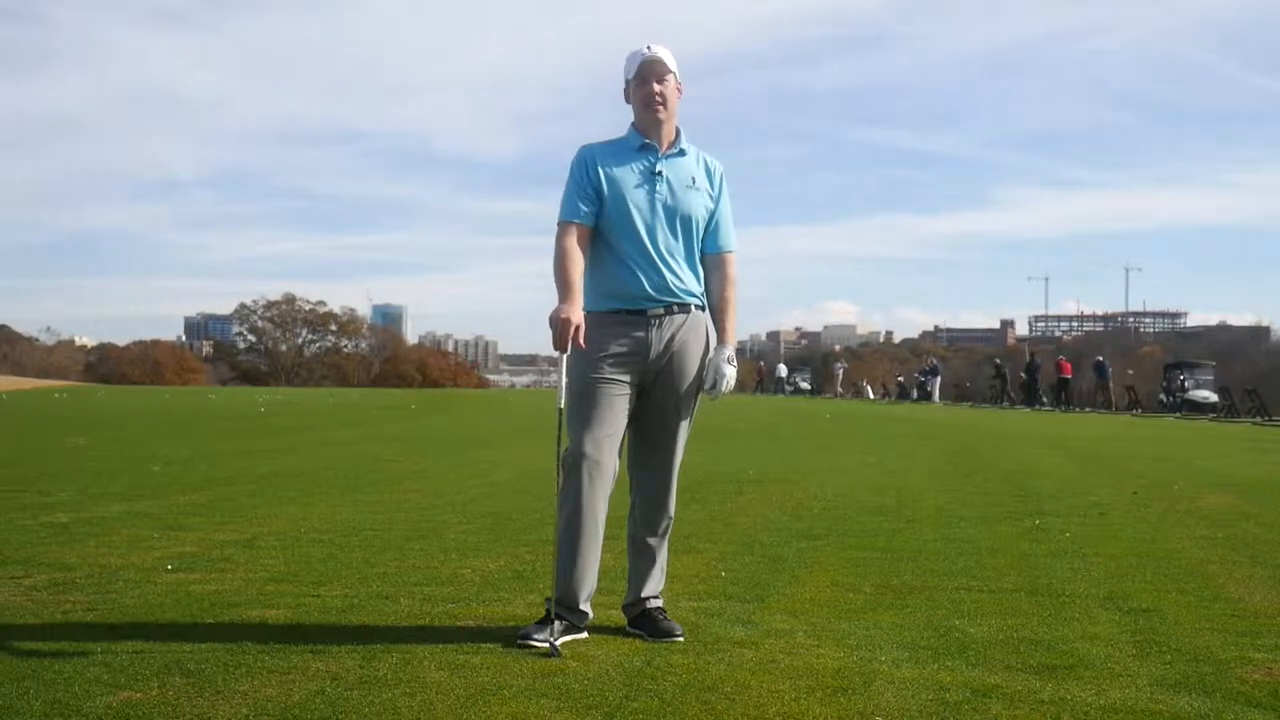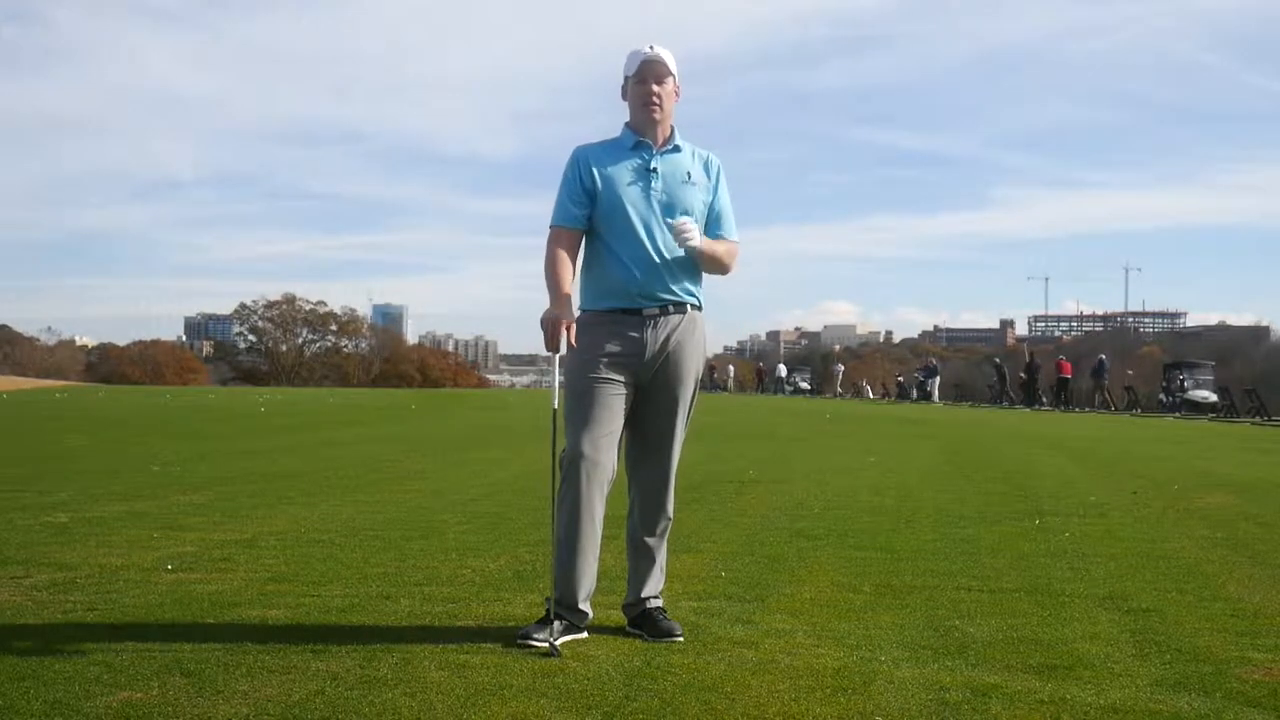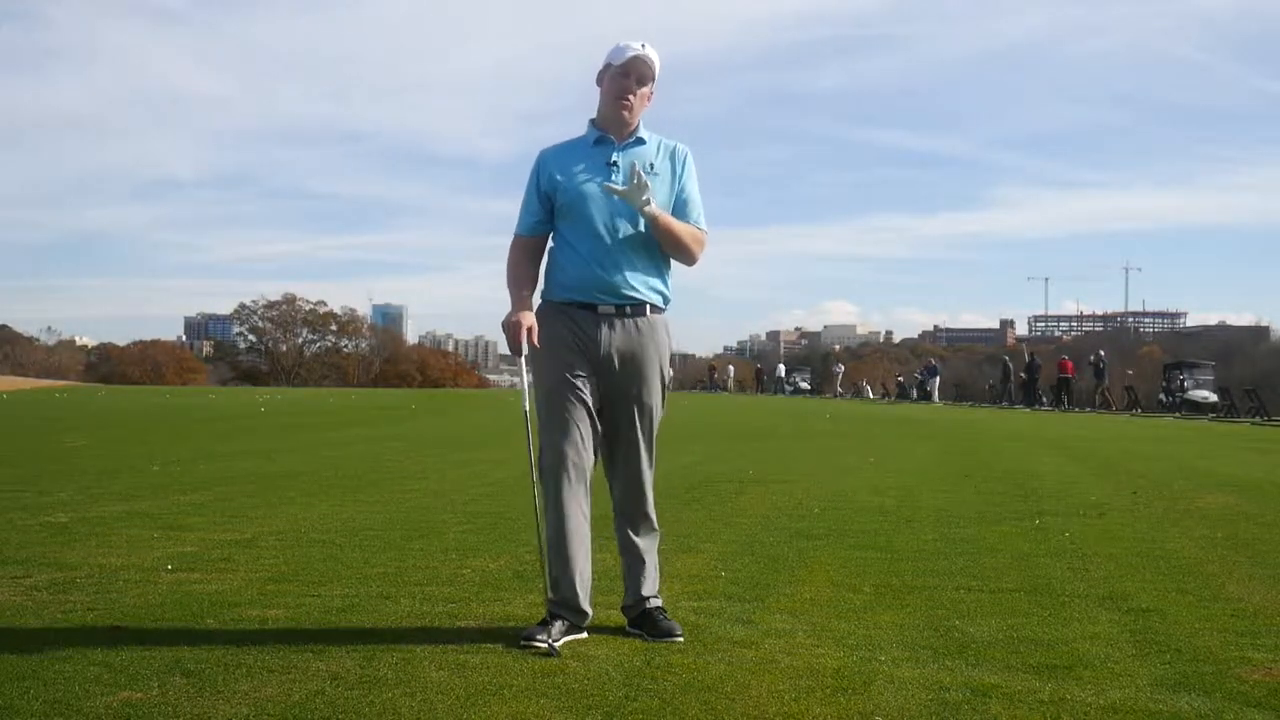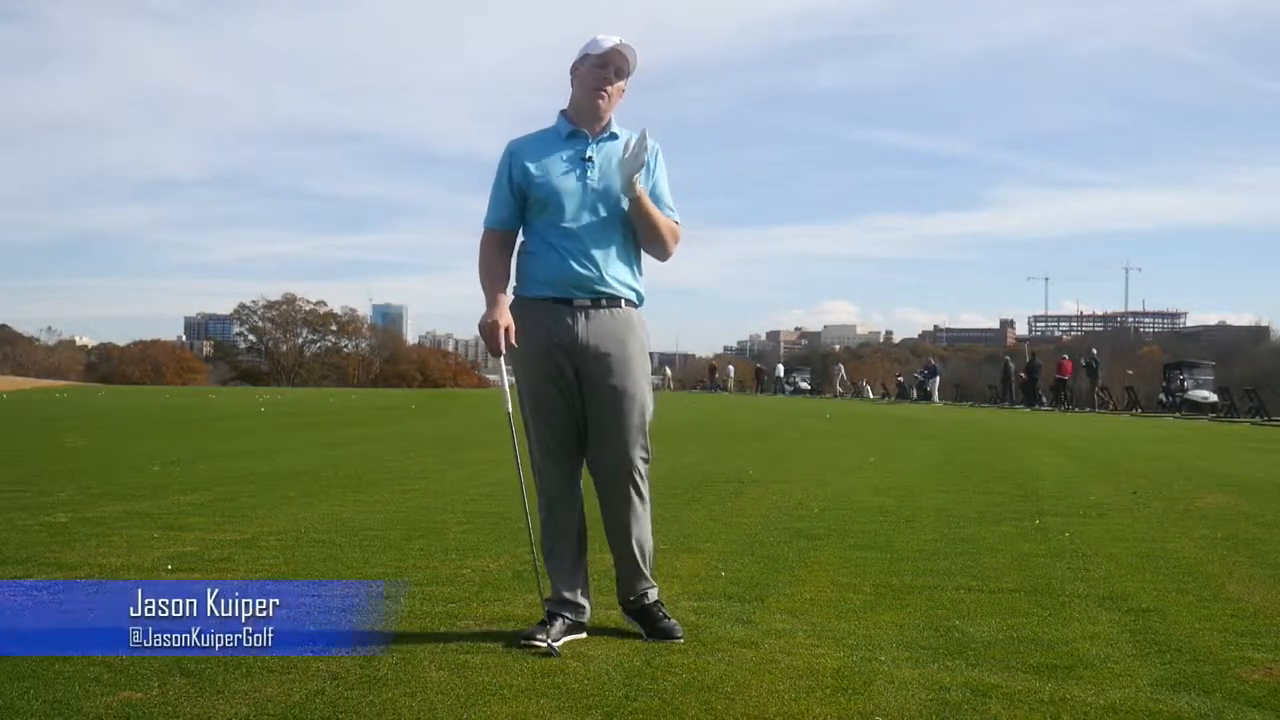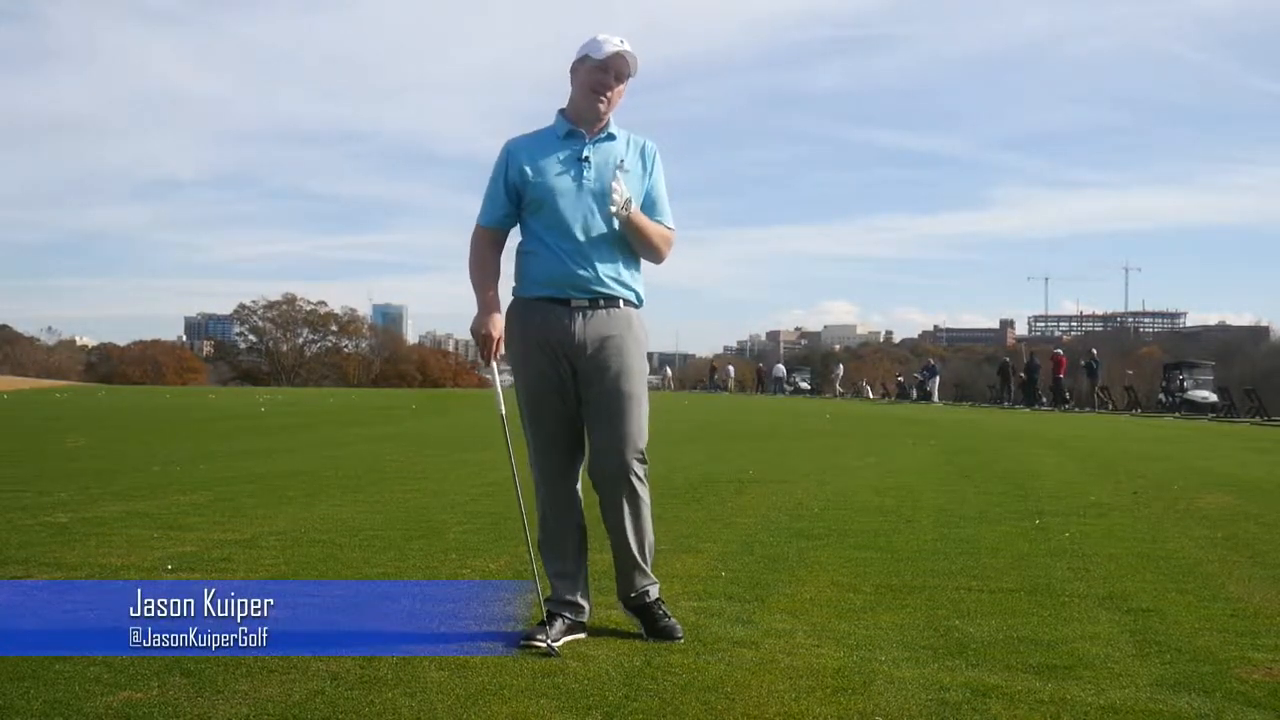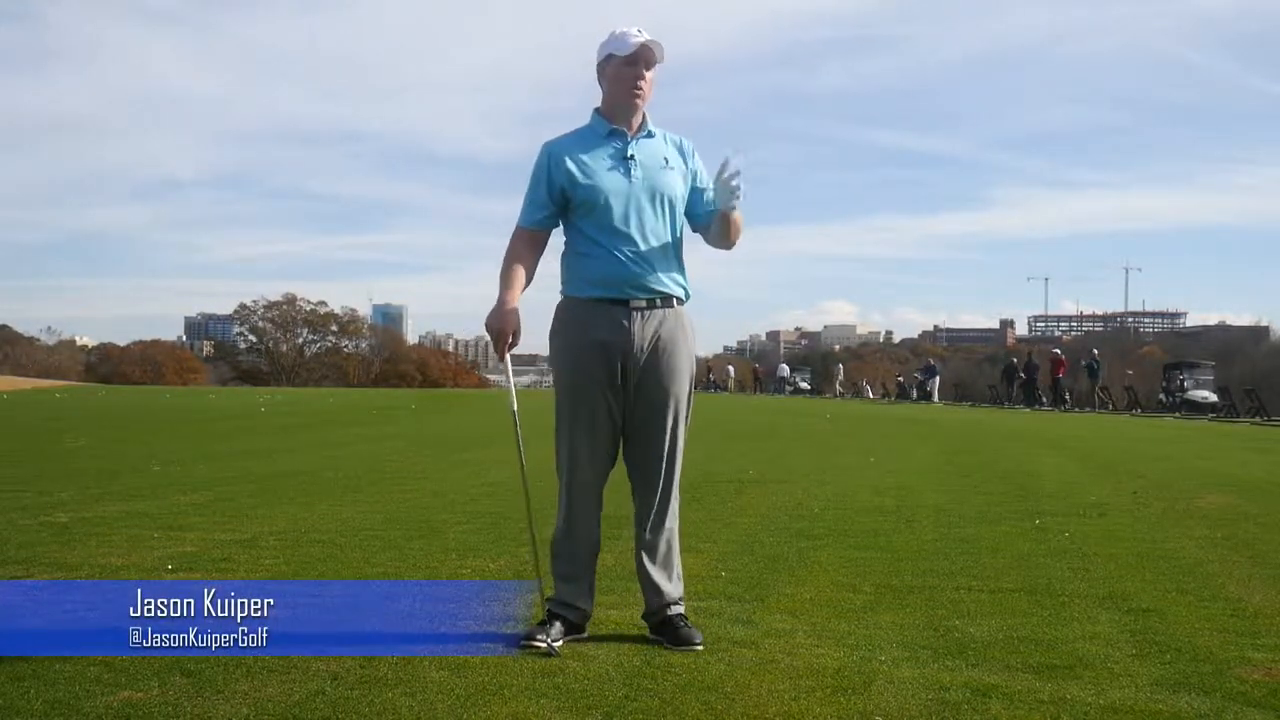
dt=0.7s
person 1, frame 1
left shoulder: (708, 170)
right shoulder: (594, 160)
left elbow: (721, 264)
right elbow: (571, 237)
left wrist: (726, 346)
right wrist: (569, 300)
left hip: (682, 331)
right hip: (608, 331)
left knee: (658, 477)
right knee: (588, 462)
left ankle: (645, 601)
right ankle: (570, 606)
person 1, frame 2
left shoulder: (705, 167)
right shoulder: (588, 160)
left elbow: (727, 259)
right elbow: (564, 240)
left wrist: (697, 242)
right wrist: (560, 301)
left hip: (677, 330)
right hip: (603, 329)
left knee: (657, 475)
right knee: (585, 461)
left ankle: (646, 601)
right ankle: (569, 607)
person 1, frame 3
left shoulder: (673, 158)
right shoulder: (553, 160)
left elbow: (693, 250)
right elbow: (527, 243)
left wrist: (650, 211)
right wrist: (521, 304)
left hip: (641, 327)
right hip: (565, 325)
left knee: (635, 472)
right knee: (564, 464)
left ankle: (643, 599)
right ankle: (567, 606)
person 1, frame 4
left shoulder: (644, 154)
right shoulder: (524, 152)
left elbow: (665, 246)
right elbow: (496, 238)
left wrist: (634, 190)
right wrist: (497, 301)
left hip: (617, 321)
right hip: (540, 320)
left knee: (625, 463)
right knee: (555, 469)
left ankle: (639, 593)
right ankle: (567, 605)
person 1, frame 5
left shoulder: (642, 153)
right shoulder: (521, 152)
left elbow: (661, 248)
right elbow: (488, 236)
left wrist: (627, 214)
right wrist: (488, 306)
left hip: (614, 321)
right hip: (538, 321)
left knee: (622, 462)
right knee: (554, 470)
left ankle: (640, 588)
right ankle: (567, 603)
person 1, frame 6
left shoulder: (679, 152)
right shoulder: (562, 153)
left elbow: (723, 238)
right elbow: (528, 237)
left wrist: (729, 205)
right wrist: (508, 297)
left hip: (664, 323)
right hip: (586, 322)
left knee: (659, 472)
right knee: (579, 470)
left ankle: (666, 603)
right ankle: (569, 605)
